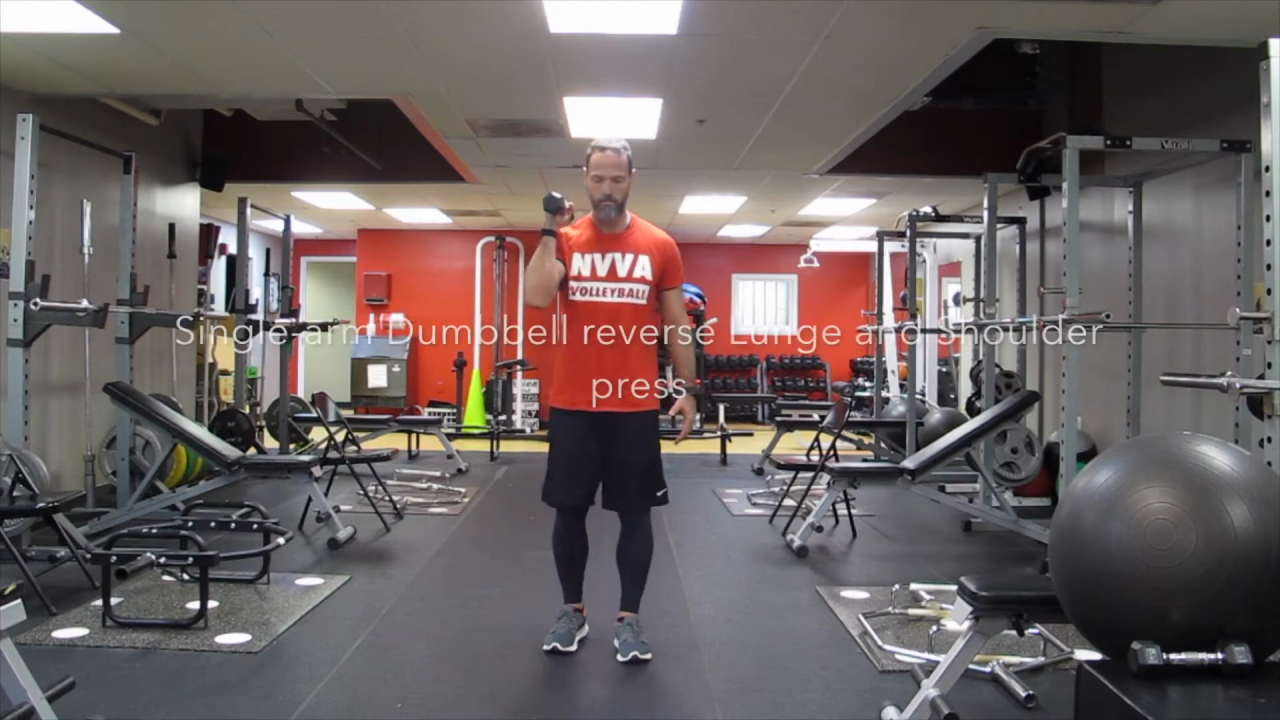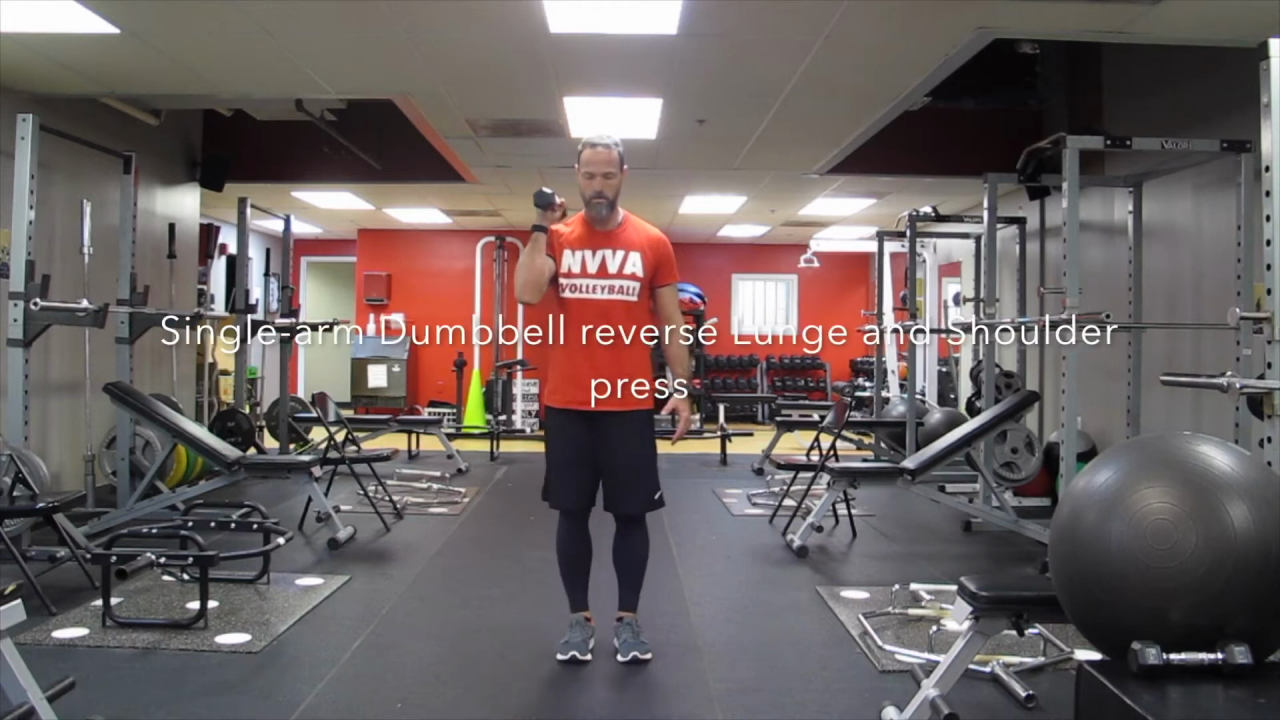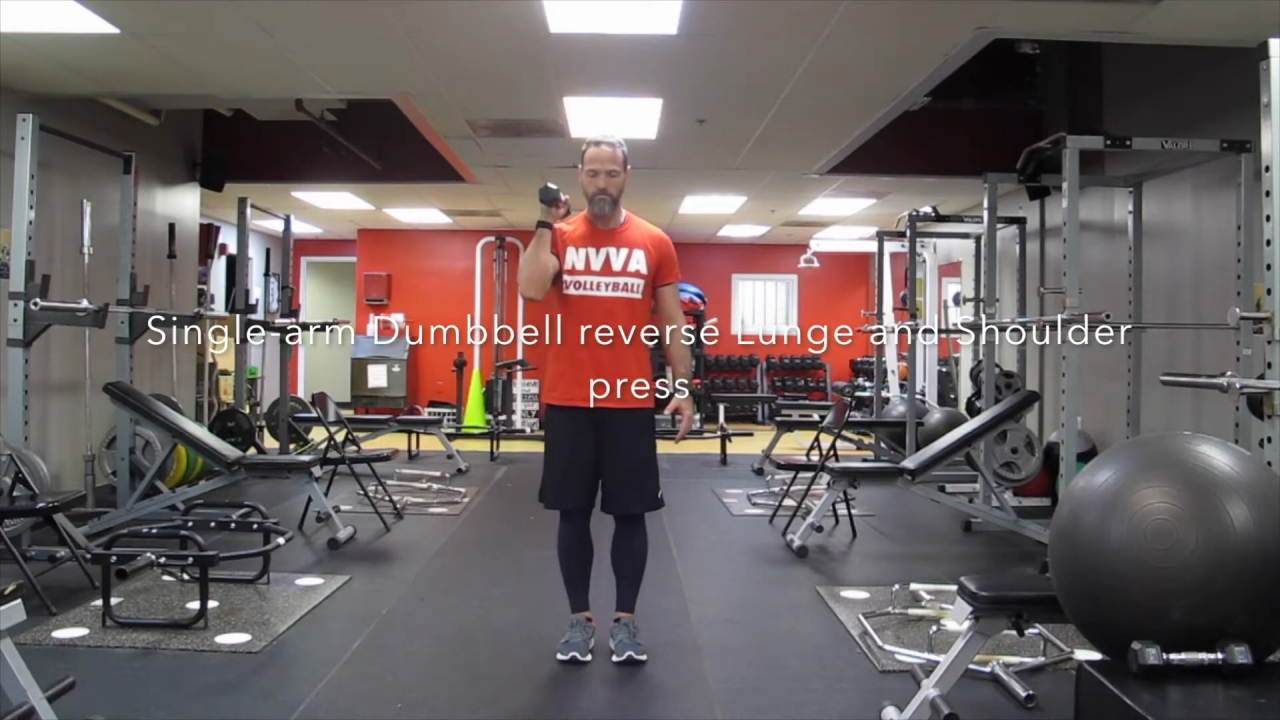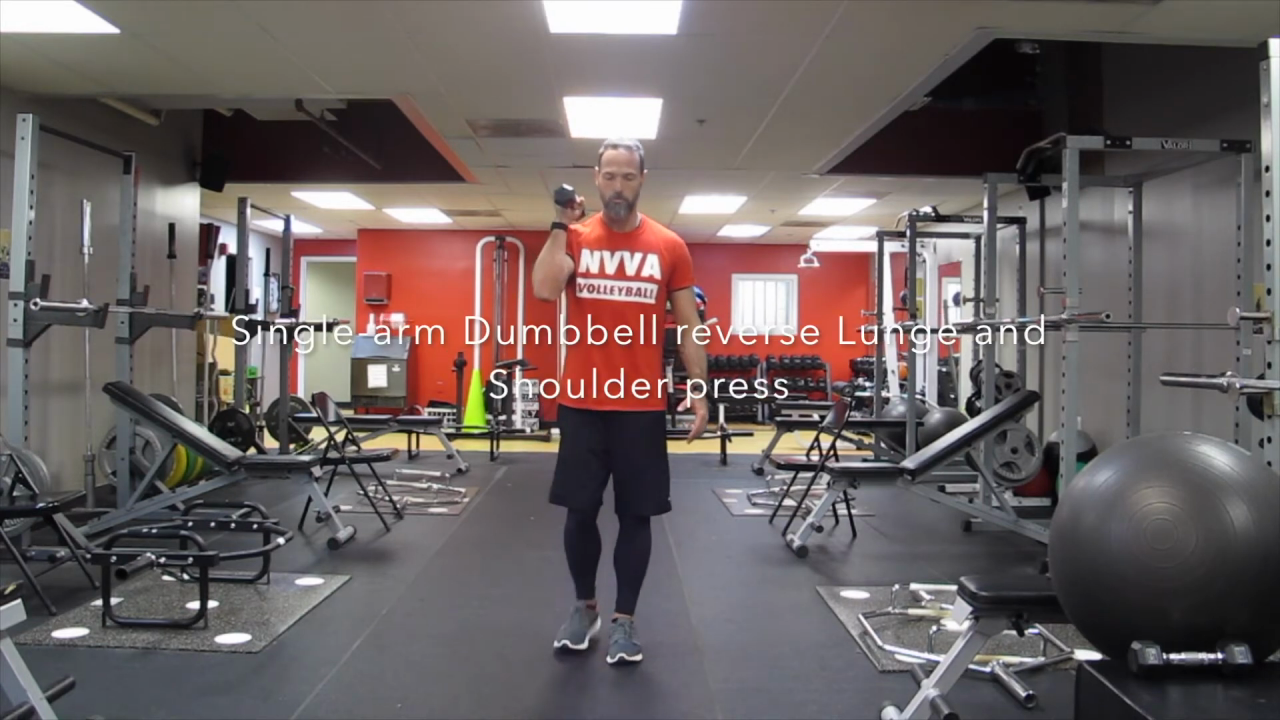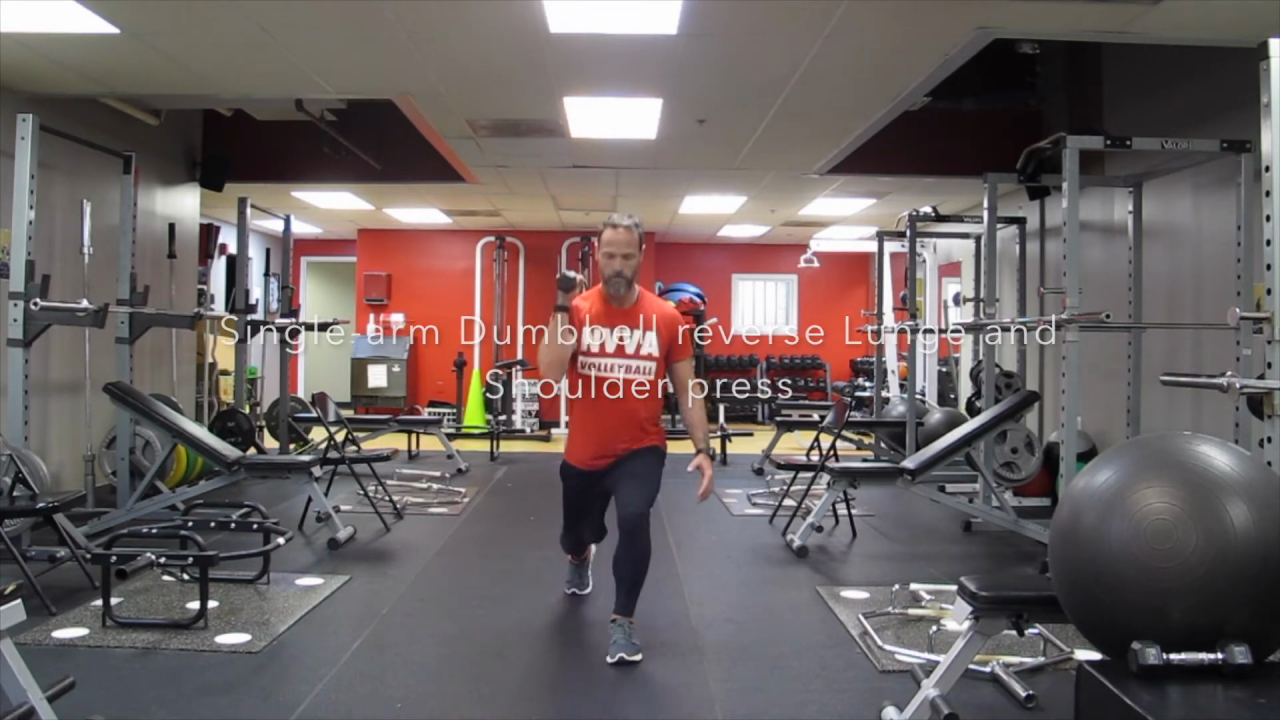
dt=0.7s
person 1, frame 1
left shoulder: (659, 245)
right shoulder: (564, 239)
left elbow: (677, 323)
right elbow: (536, 298)
left wrist: (687, 388)
right wrist: (551, 231)
left hip: (635, 404)
right hip: (573, 402)
left knee: (634, 512)
right knee: (569, 508)
left ankle: (628, 619)
right ankle: (572, 610)
person 1, frame 2
left shoulder: (652, 243)
right shoulder: (556, 238)
left elbow: (672, 322)
right elbow: (527, 294)
left wrist: (682, 389)
right wrist: (542, 227)
left hip: (630, 403)
right hip: (568, 403)
left knee: (631, 513)
right knee: (571, 512)
left ankle: (628, 619)
right ankle: (580, 618)
person 1, frame 3
left shoulder: (654, 242)
right shoulder: (558, 236)
left elbow: (673, 321)
right elbow: (530, 290)
left wrist: (683, 388)
right wrist: (546, 225)
left hip: (631, 401)
right hip: (568, 400)
left knee: (630, 512)
right knee: (573, 512)
left ankle: (625, 620)
right ankle: (580, 619)
person 1, frame 4
left shoulder: (668, 246)
right shoulder: (574, 237)
left elbow: (687, 323)
right elbow: (544, 290)
left wrist: (699, 388)
right wrist: (562, 226)
left hip: (642, 404)
right hip: (581, 400)
left knee: (636, 515)
right knee: (579, 508)
left ankle: (624, 619)
right ankle: (583, 606)
person 1, frame 5
left shoulder: (667, 318)
right shoulder: (575, 311)
left elbow: (687, 390)
right elbow: (548, 371)
left wrist: (702, 450)
right wrist: (565, 306)
left hip: (640, 449)
right hip: (584, 454)
left knee: (633, 518)
right knee: (576, 534)
left ankle: (622, 623)
right ankle: (581, 557)
